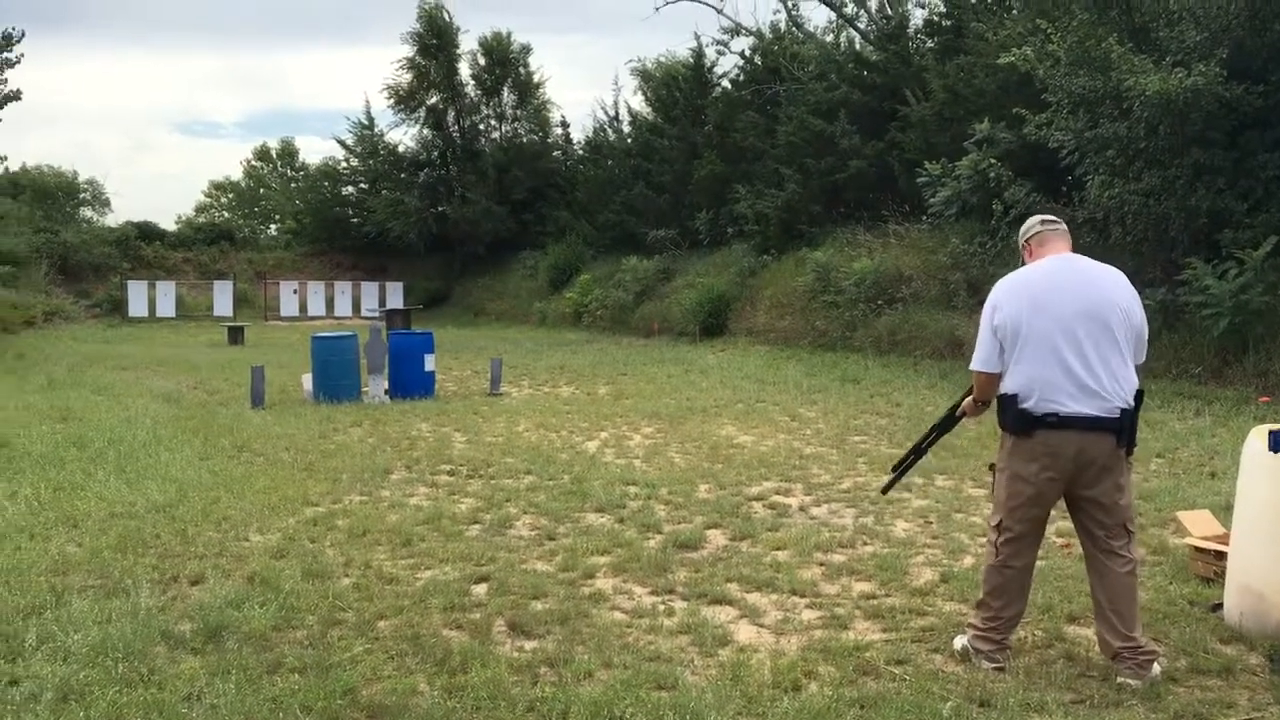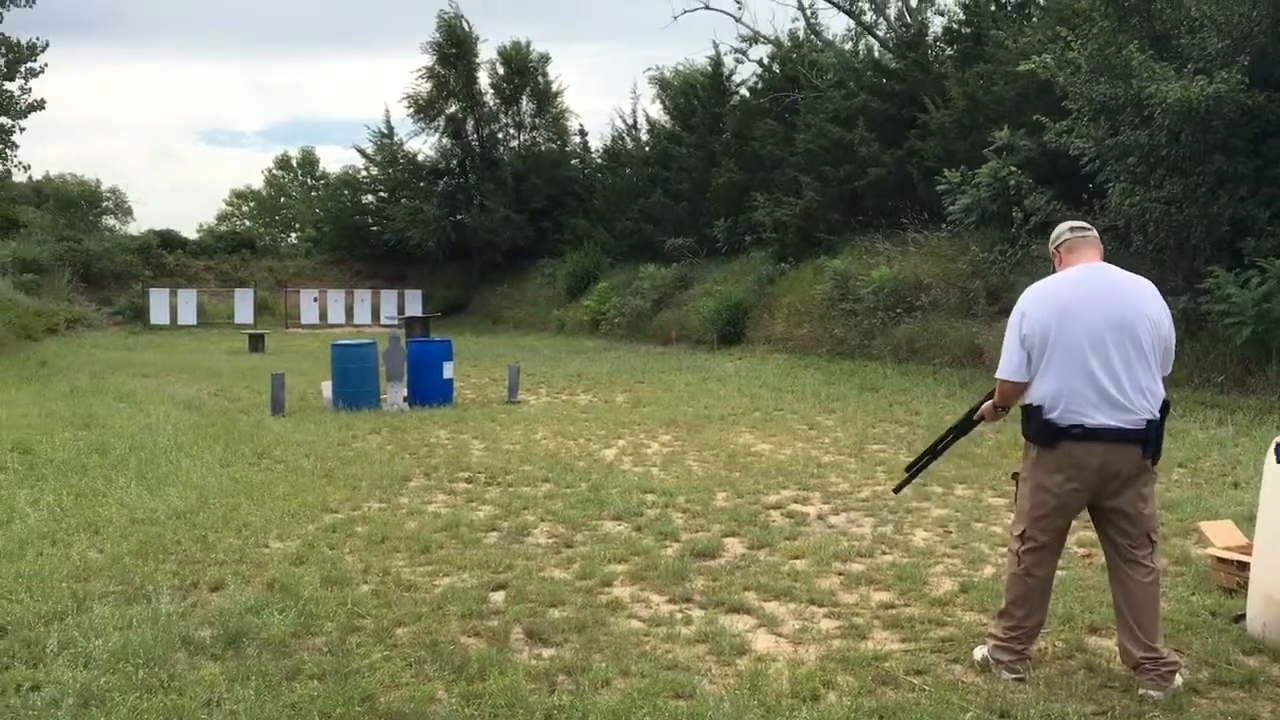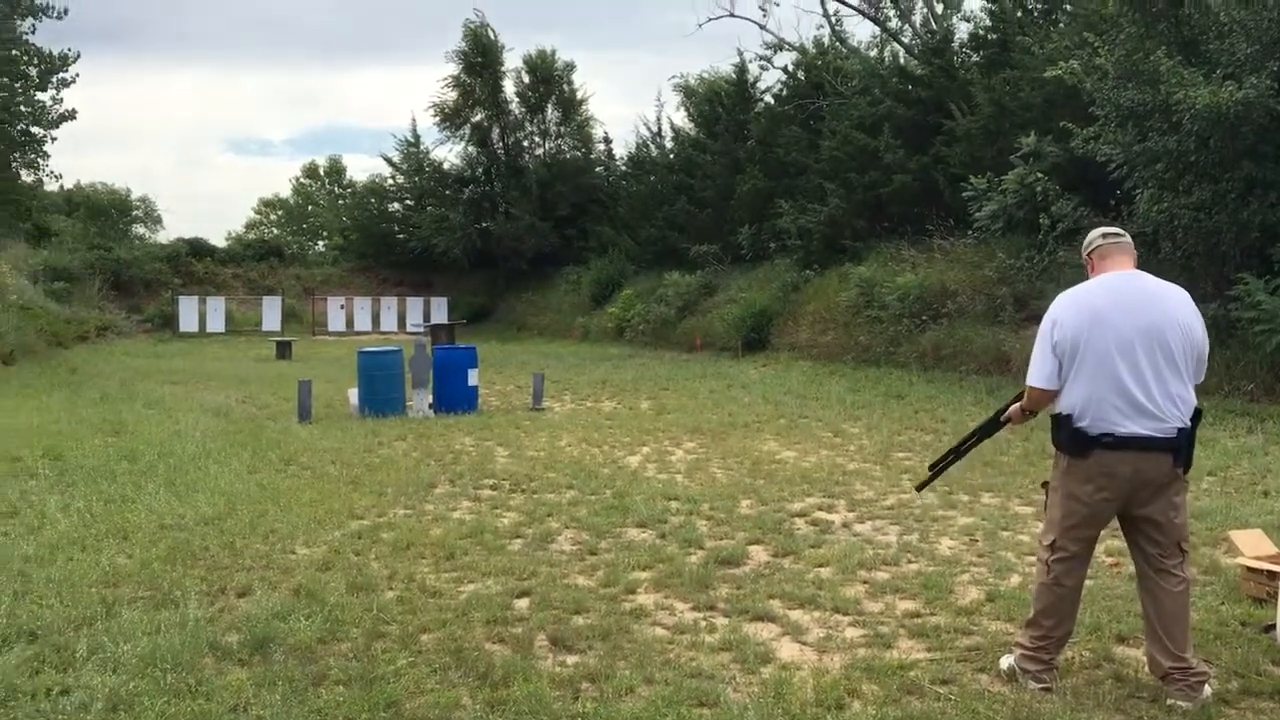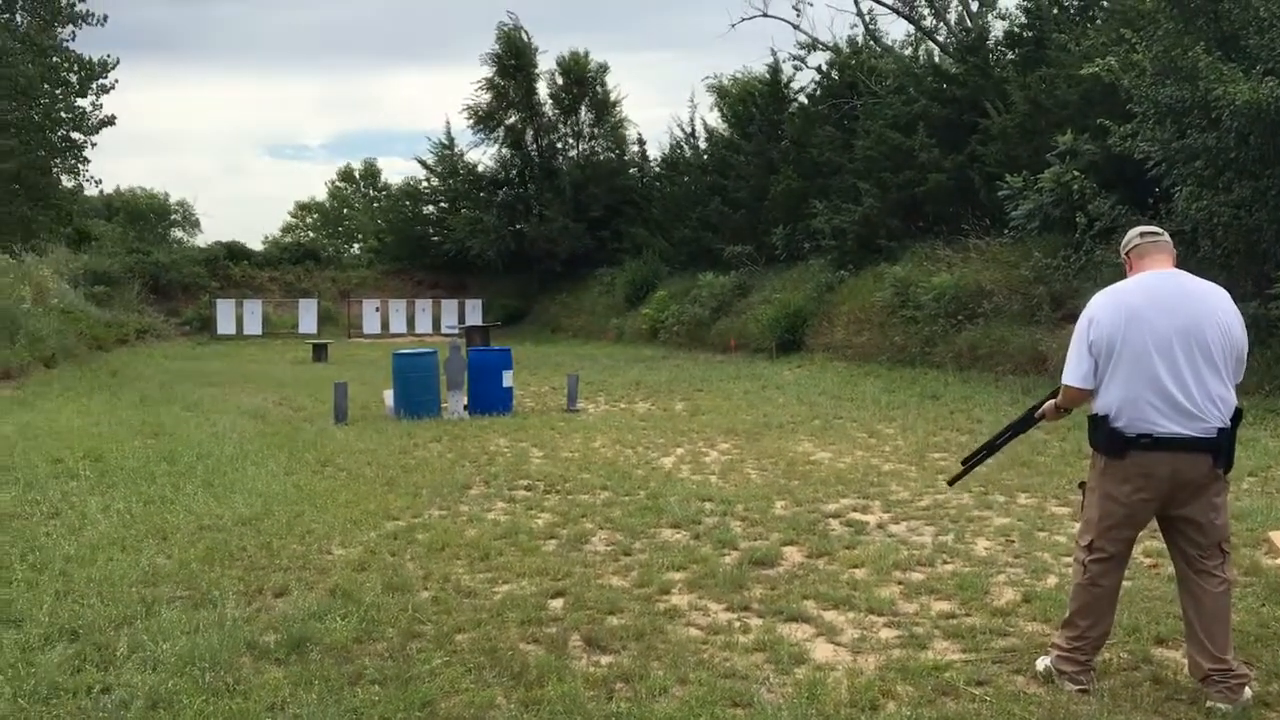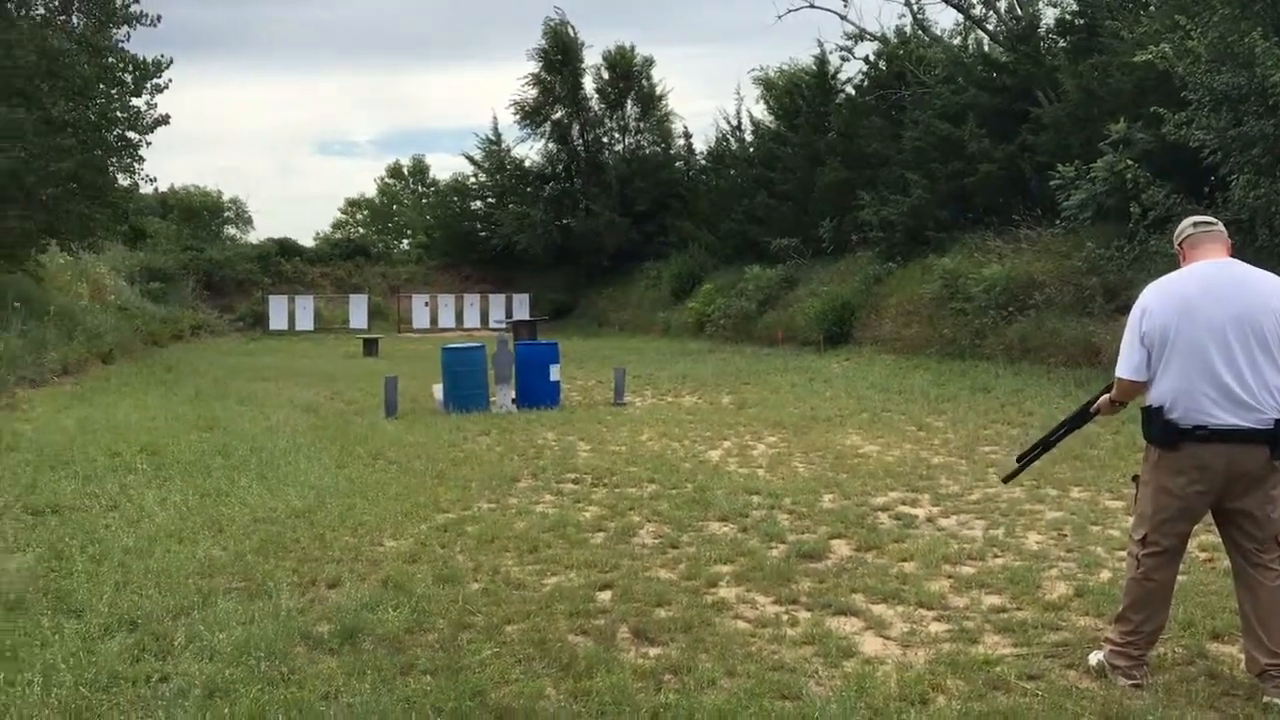
dt=0.2s
person 1, frame 1
left shoulder: (1009, 288)
right shoulder: (1117, 282)
left elbow: (986, 372)
right elbow: (1136, 357)
left wrist: (978, 402)
left hip: (1034, 436)
right hip: (1105, 436)
left knee: (1010, 542)
right knee: (1112, 545)
left ankle: (988, 643)
right ankle: (1132, 657)
person 1, frame 2
left shoulder: (1038, 296)
right shoulder: (1147, 293)
left elbow: (1012, 382)
right elbow: (1163, 368)
left wrist: (996, 407)
left hip: (1059, 445)
right hip: (1131, 446)
left knee: (1032, 551)
right knee: (1136, 556)
left ankle: (1008, 652)
right ankle: (1153, 668)
person 1, frame 3
left shoulder: (1070, 304)
right shoulder: (1180, 301)
left elbow: (1042, 391)
right elbow: (1195, 377)
left wrist: (1023, 410)
left hip: (1090, 455)
right hip: (1163, 456)
left knee: (1062, 559)
right knee: (1166, 566)
left ankle: (1035, 662)
right ankle: (1182, 678)
person 1, frame 4
left shoulder: (1106, 303)
right shoulder: (1219, 300)
left elbow: (1077, 389)
right elbow: (1234, 377)
left wrist: (1058, 406)
left hip: (1128, 455)
right hip: (1202, 455)
left knee: (1099, 560)
right knee: (1207, 567)
left ankle: (1072, 663)
right ankle: (1223, 680)
person 1, frame 5
left shoulder: (1159, 293)
left elbow: (1130, 383)
left wrist: (1112, 402)
left hip: (1183, 448)
left knee: (1152, 554)
left ankle: (1125, 657)
